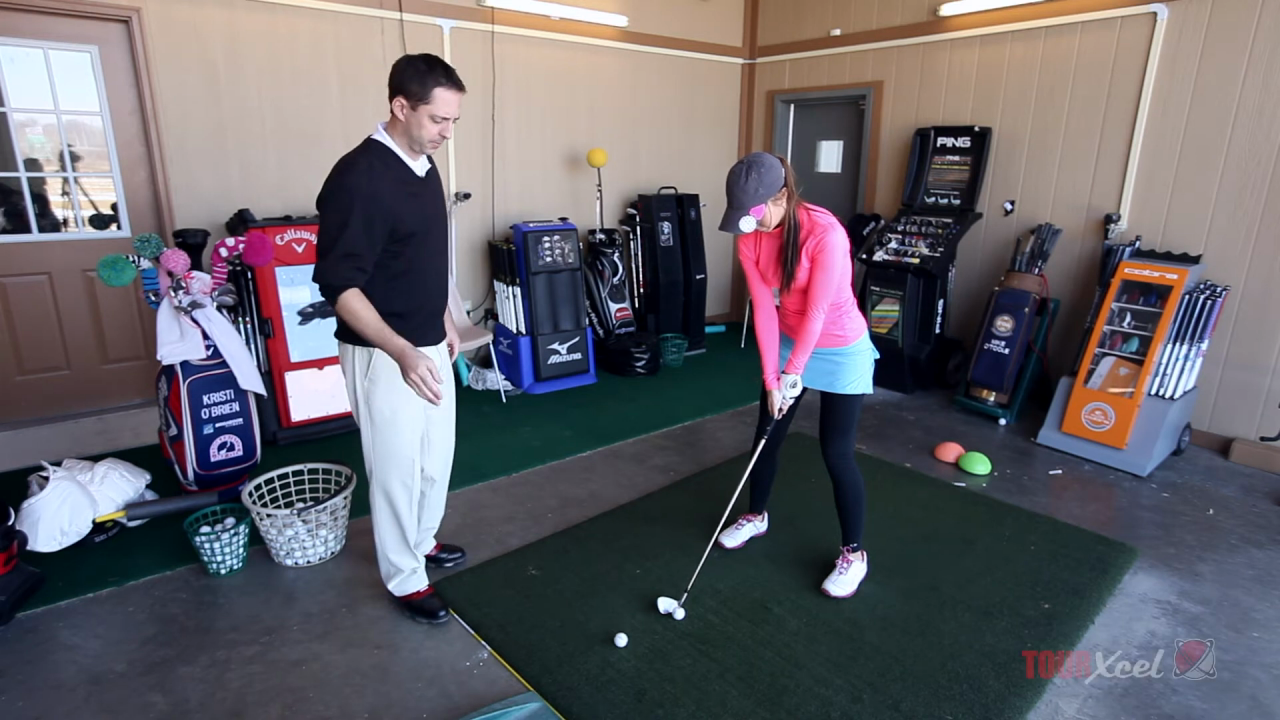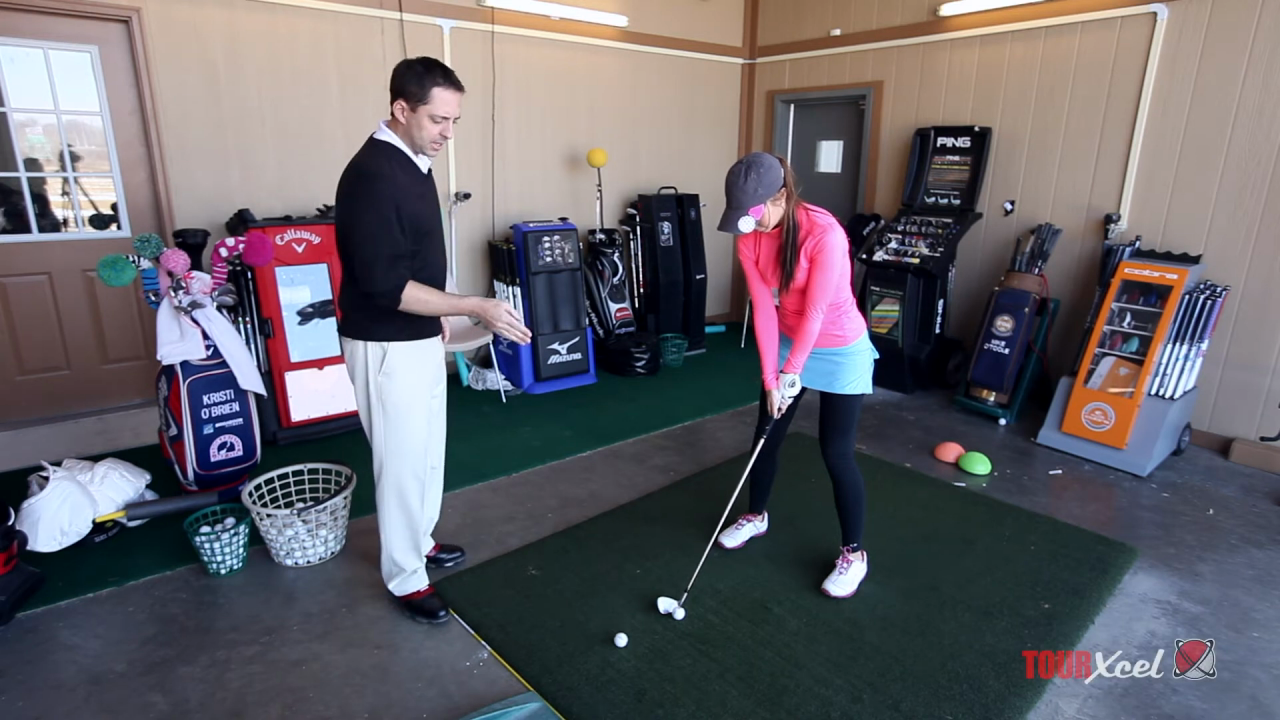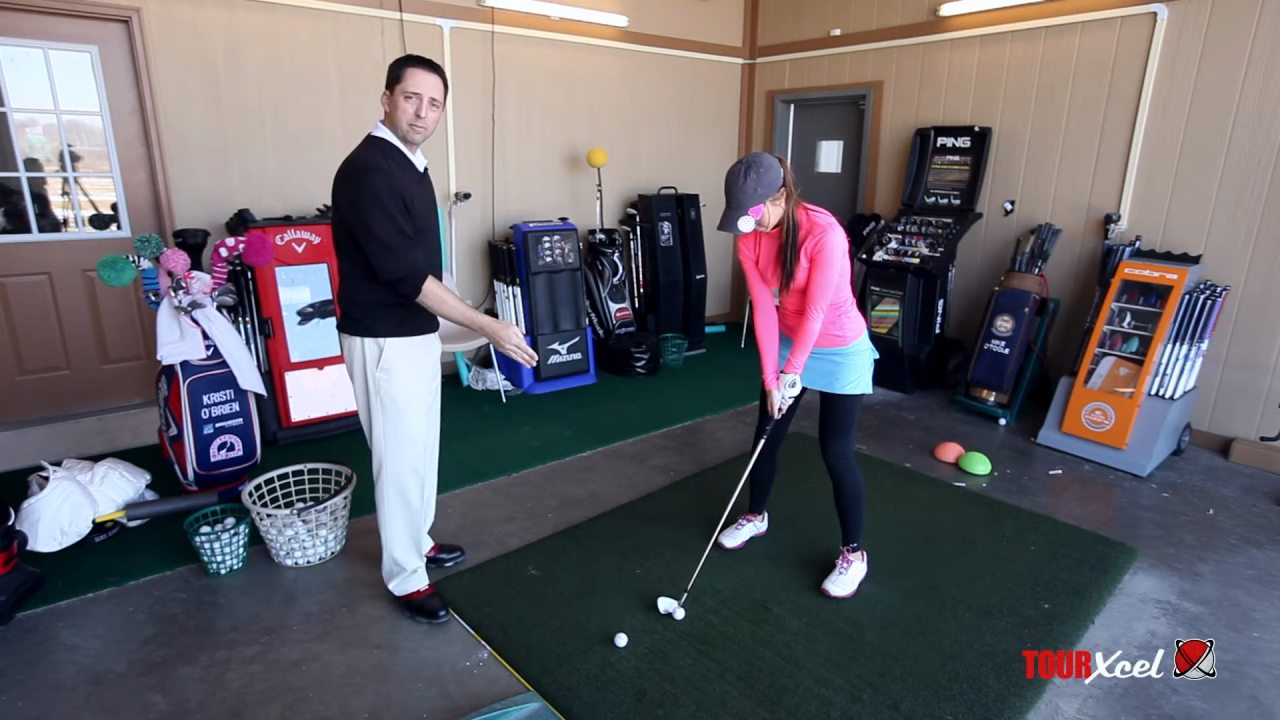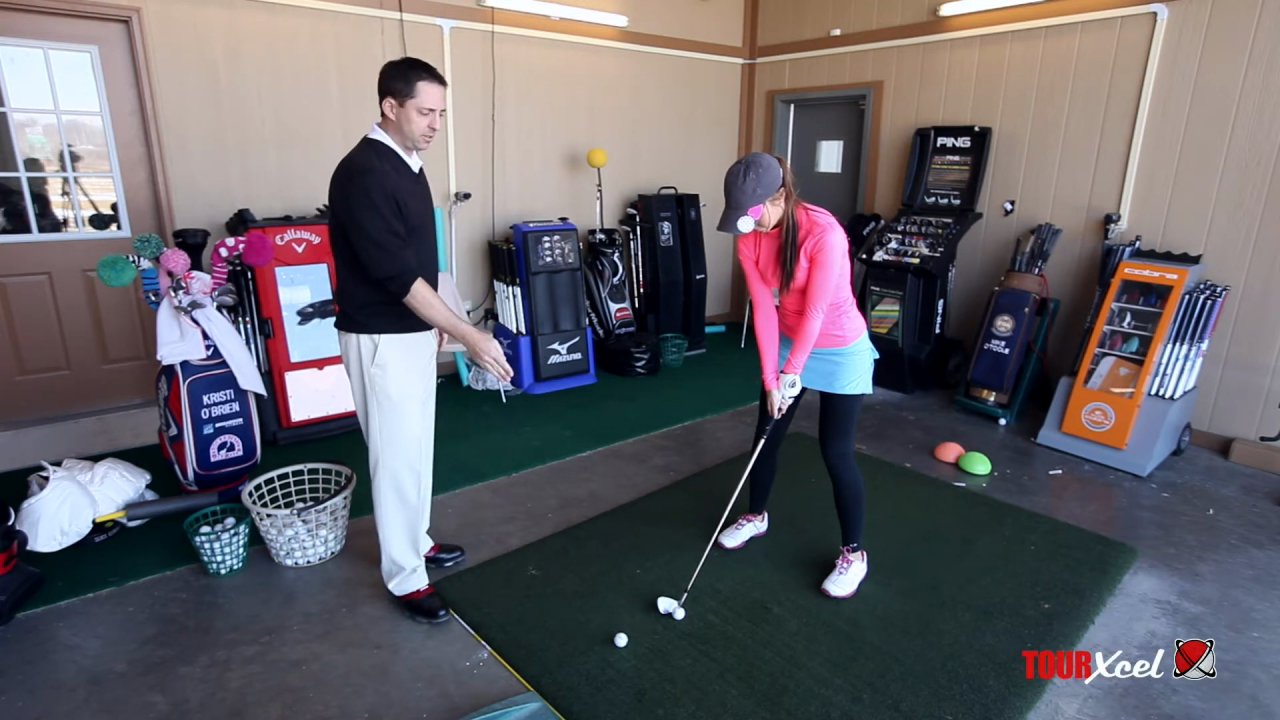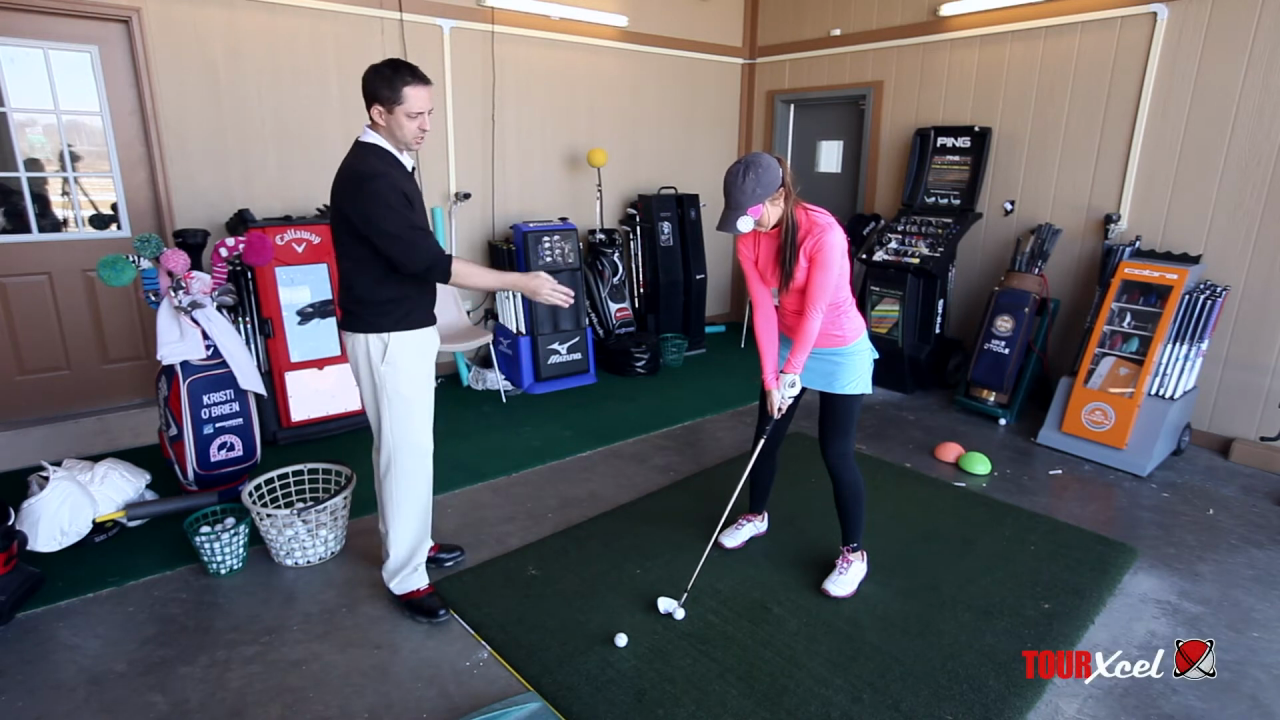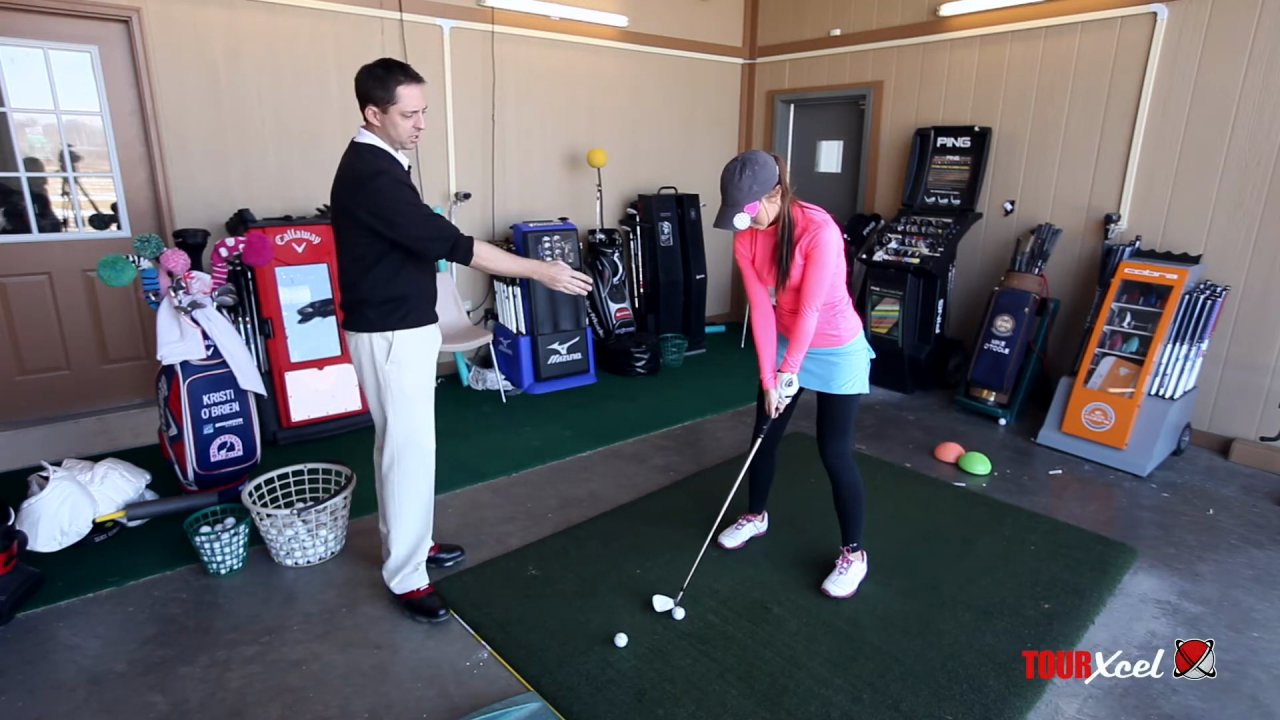
dt=0.5s
person 1, frame 1
left shoulder: (425, 167)
right shoulder: (358, 177)
right elbow: (339, 283)
left wrist: (444, 321)
right wrist: (398, 351)
left hip: (428, 346)
right hip: (382, 356)
left knee: (436, 456)
right knee: (398, 468)
left ankle: (422, 542)
right ankle: (405, 578)
person 1, frame 2
left shoulder: (414, 162)
right shoulder: (372, 176)
right elbow: (386, 286)
left wrist: (442, 319)
right wrist: (477, 307)
left hip: (421, 338)
right hip: (387, 347)
left knee: (427, 452)
right knee: (403, 461)
left ankle: (418, 540)
right ankle: (405, 577)
person 1, frame 3
left shoulder: (410, 164)
right shoulder: (368, 171)
right elbow: (406, 273)
right wrist: (487, 326)
left hip: (417, 334)
right hip: (384, 342)
left knee: (420, 451)
right knee: (400, 459)
left ankle: (415, 540)
right ankle: (405, 577)
person 1, frame 4
left shoulder: (407, 165)
right shoulder: (364, 174)
right elbow: (398, 274)
left wrist: (440, 329)
right wrist: (469, 335)
left hip: (413, 332)
right hip: (381, 339)
left knee: (417, 447)
right knee: (397, 457)
left ankle: (415, 541)
right ankle: (404, 575)
person 1, frame 5
left shoulder: (388, 163)
right shoulder: (368, 175)
right elbow: (430, 263)
right wrist: (520, 282)
left hip: (406, 329)
right hip: (386, 337)
left knee: (405, 445)
right knee: (407, 451)
left ankle: (409, 540)
right ankle: (404, 576)
person 1, frame 6
left shoulder: (379, 164)
right shoulder: (370, 176)
right elbow: (451, 245)
right wrist: (540, 269)
left hip: (406, 327)
right hip: (389, 336)
left knee: (401, 444)
right knee: (409, 451)
left ankle: (411, 542)
right ankle: (405, 576)
person 2, frame 1
left shoulder: (825, 233)
right shoulder: (750, 237)
left elbow: (816, 311)
right elbow: (764, 307)
left wrist: (793, 374)
right wrist: (772, 379)
left hip: (840, 351)
right hip: (789, 343)
left knee: (836, 453)
right knee: (767, 436)
left ankle: (853, 554)
right ankle: (756, 516)
person 2, frame 2
left shoulder: (824, 233)
right shoulder: (749, 237)
left elbow: (815, 311)
right elbow: (763, 307)
left wrist: (791, 374)
right wrist: (771, 379)
left hip: (840, 351)
right hip: (788, 342)
left knee: (836, 452)
right knee: (766, 436)
left ankle: (853, 554)
right ankle: (756, 516)
person 2, frame 3
left shoulder: (824, 233)
right shoulder: (749, 236)
left elbow: (815, 311)
right elbow: (763, 307)
left wrist: (792, 374)
right wrist: (771, 380)
left hip: (840, 351)
right hip: (788, 342)
left knee: (836, 452)
right knee: (766, 436)
left ankle: (853, 554)
right ankle: (755, 516)
person 2, frame 4
left shoulder: (824, 233)
right shoulder: (749, 237)
left elbow: (815, 311)
right elbow: (763, 307)
left wrist: (792, 374)
right wrist: (771, 379)
left hip: (839, 351)
right hip: (788, 343)
left knee: (836, 452)
right knee: (766, 436)
left ankle: (853, 554)
right ankle: (756, 516)
person 2, frame 5
left shoulder: (823, 233)
right shoulder: (748, 237)
left elbow: (814, 311)
right elbow: (763, 307)
left wrist: (791, 374)
right wrist: (771, 380)
left hip: (839, 351)
right hip: (788, 343)
left knee: (836, 452)
right knee: (766, 436)
left ankle: (853, 554)
right ankle: (756, 516)
person 2, frame 6
left shoulder: (819, 231)
right shoulder: (746, 236)
left elbow: (810, 310)
right elbow: (761, 307)
left wrist: (788, 375)
right wrist: (768, 380)
left hip: (836, 351)
right hip: (785, 343)
left knee: (834, 453)
right knee: (764, 435)
left ankle: (853, 554)
right ankle: (756, 516)
